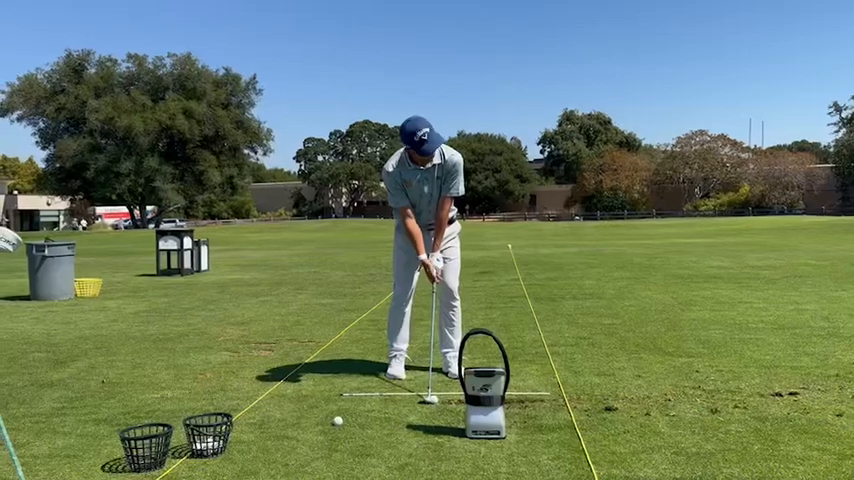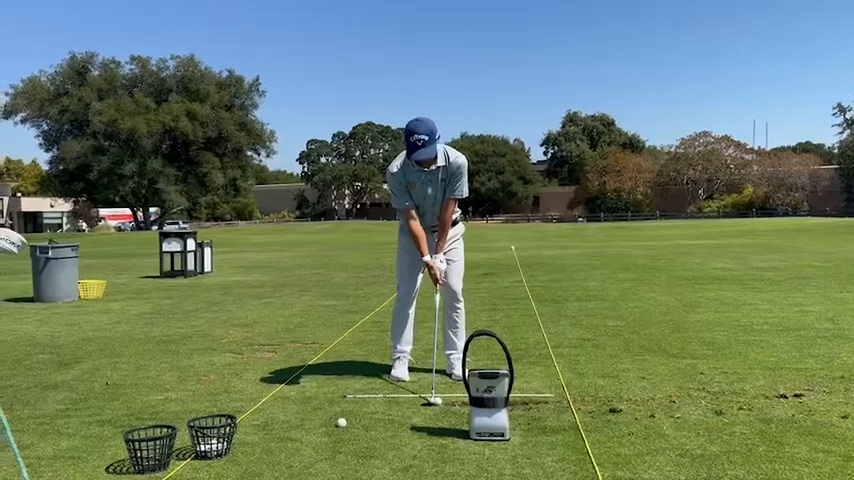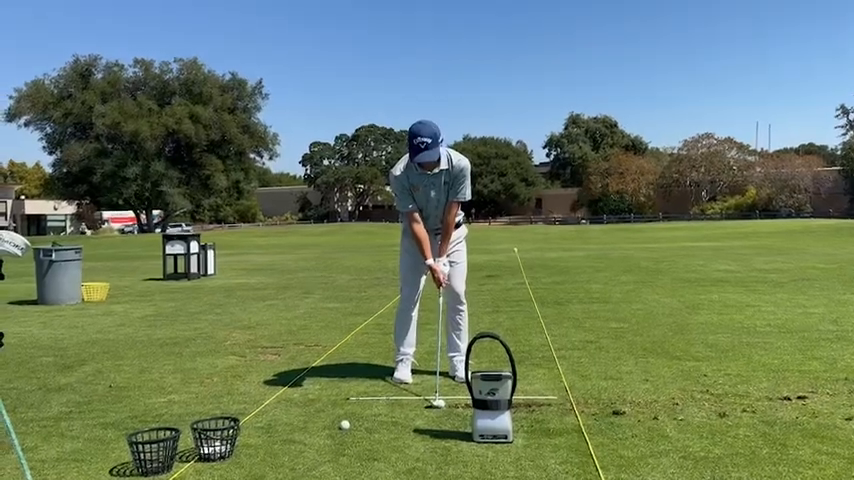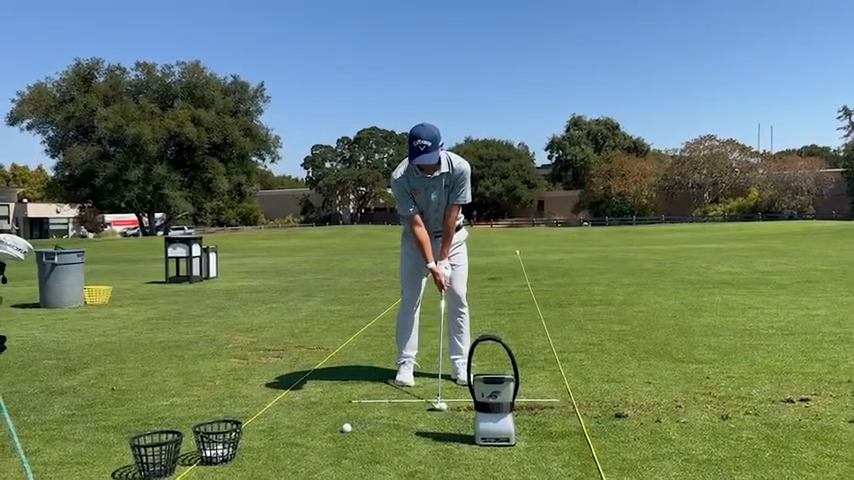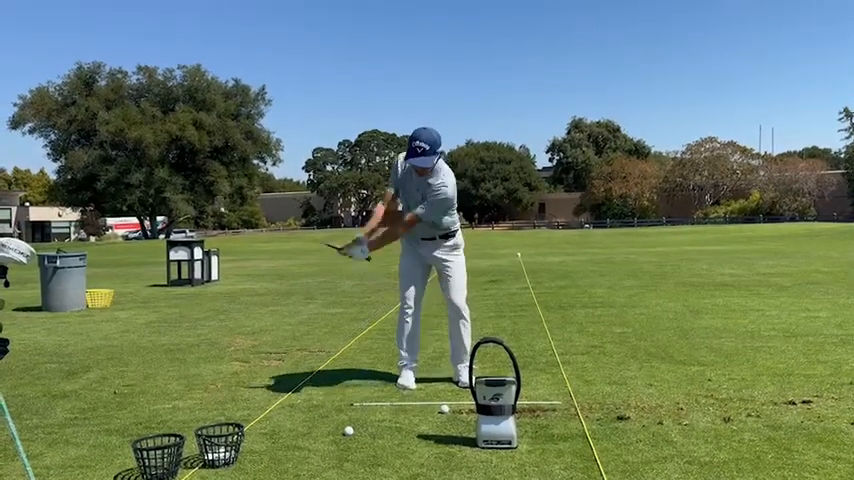
dt=0.5s
person 1, frame 1
left shoulder: (452, 160)
right shoulder: (392, 170)
left elbow: (444, 208)
right elbow: (407, 216)
left wrist: (436, 251)
right wrist: (422, 257)
left hip: (445, 230)
right hip: (409, 232)
left knee: (450, 292)
right knee: (402, 293)
left ankle: (452, 357)
right ankle: (397, 357)
person 1, frame 2
left shoulder: (456, 162)
right shoulder: (396, 171)
left elbow: (448, 210)
right elbow: (411, 217)
left wrist: (439, 253)
right wrist: (426, 258)
left hip: (449, 232)
right hip: (412, 233)
left knee: (454, 294)
right knee: (406, 295)
left ankle: (455, 359)
right ankle: (400, 359)
person 1, frame 3
left shoulder: (459, 165)
right shoulder: (400, 174)
left elbow: (451, 213)
right elbow: (414, 220)
left wrist: (442, 256)
right wrist: (429, 261)
left hip: (451, 234)
right hip: (415, 236)
left knee: (457, 297)
right knee: (409, 297)
left ankle: (458, 361)
right ankle: (403, 361)
person 1, frame 4
left shoulder: (459, 168)
right shoulder: (400, 178)
left elbow: (451, 216)
right elbow: (416, 224)
left wrist: (443, 259)
right wrist: (431, 265)
left hip: (452, 238)
right hip: (415, 239)
left knee: (458, 300)
right knee: (410, 300)
left ankle: (460, 364)
right ankle: (405, 364)
person 1, frame 5
left shoulder: (443, 185)
right shoulder: (403, 163)
left elbow: (406, 223)
right elbow: (387, 203)
left wrist: (369, 247)
right wrist: (363, 236)
left hip: (447, 244)
right hip: (411, 241)
left knee: (456, 305)
right knee: (409, 305)
left ankle: (463, 367)
right ankle: (407, 367)
